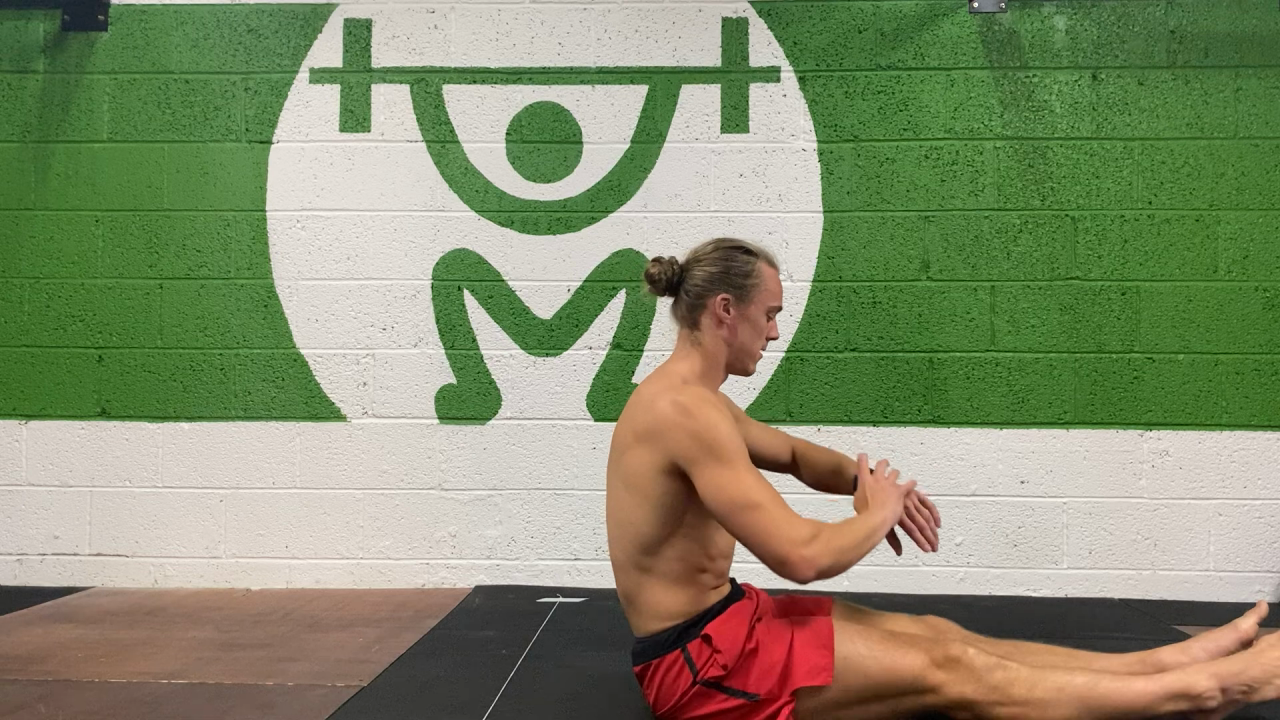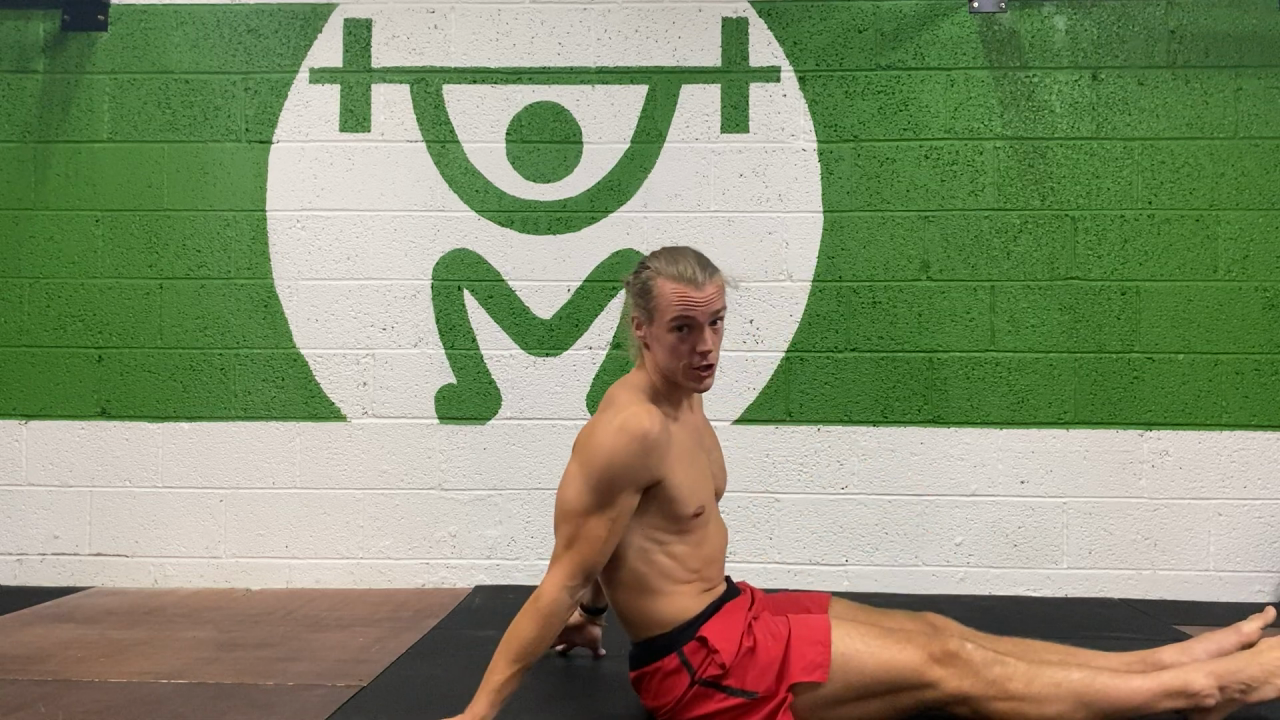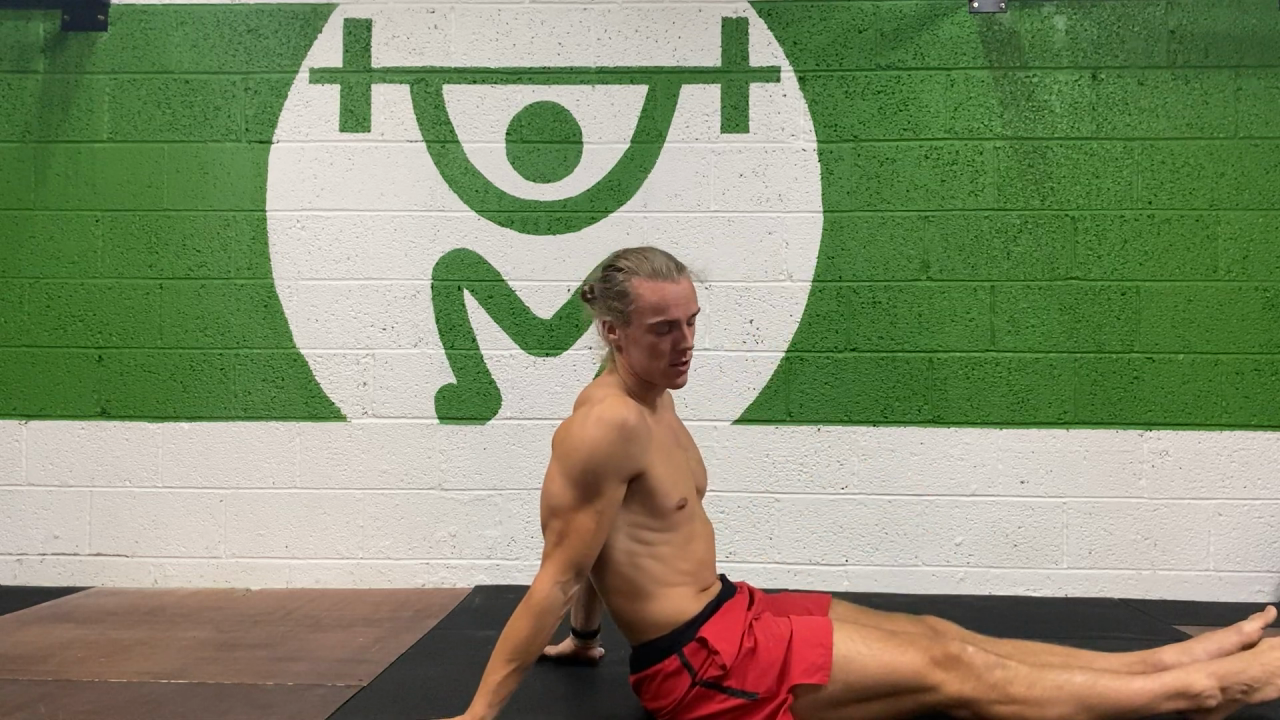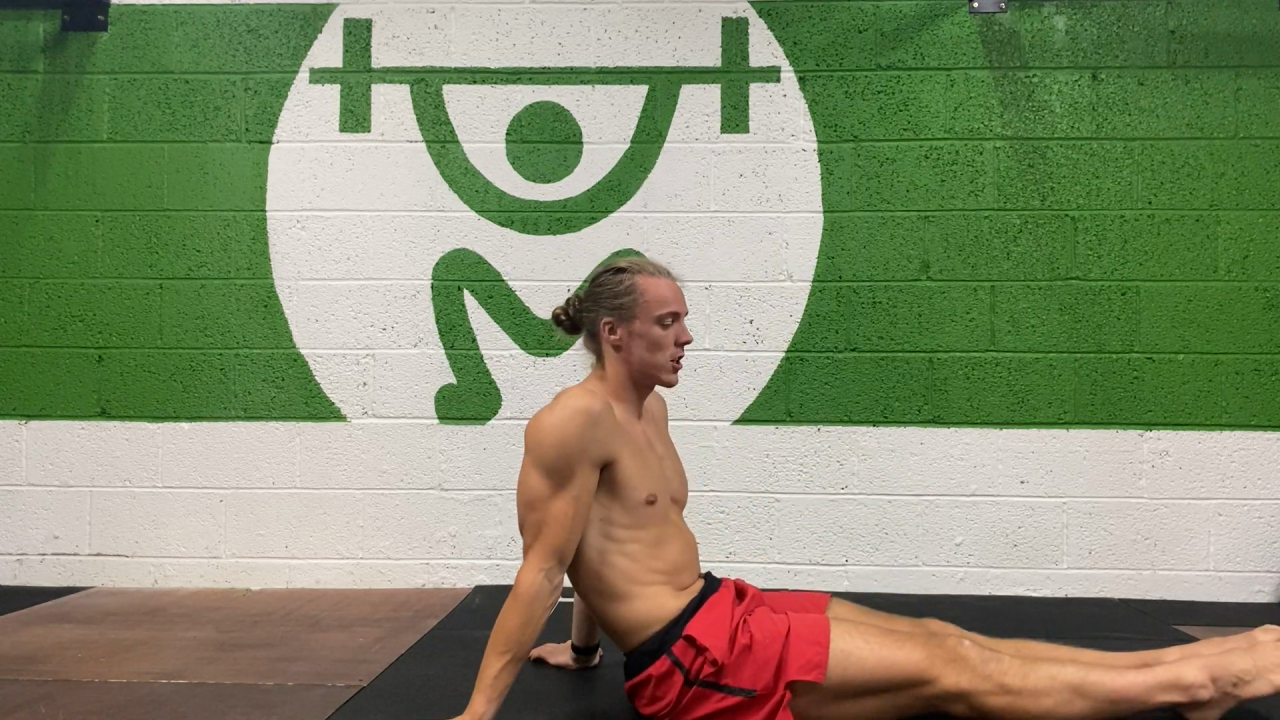
dt=1s
person 1, frame 1
left shoulder: (683, 398)
right shoulder: (688, 409)
left elbow: (794, 454)
right elbow: (802, 556)
left wrist: (876, 484)
right wrist: (874, 518)
left hip: (719, 623)
right hip: (700, 662)
left knee: (935, 637)
left ankle: (1171, 663)
person 1, frame 2
left shoulder: (680, 398)
right shoulder: (630, 429)
right elbow: (563, 580)
left wrist: (591, 611)
left hip: (729, 616)
left knee: (935, 633)
person 1, frame 3
left shoulder: (652, 395)
right shoulder: (605, 426)
left elbow: (603, 544)
right elbow: (558, 577)
left wrist: (586, 634)
left hip: (731, 615)
left knee: (936, 636)
person 1, frame 4
left shoulder: (648, 407)
right shoulder: (573, 421)
right elbow: (541, 571)
left wrist: (584, 647)
left hip: (723, 612)
left knee: (936, 637)
